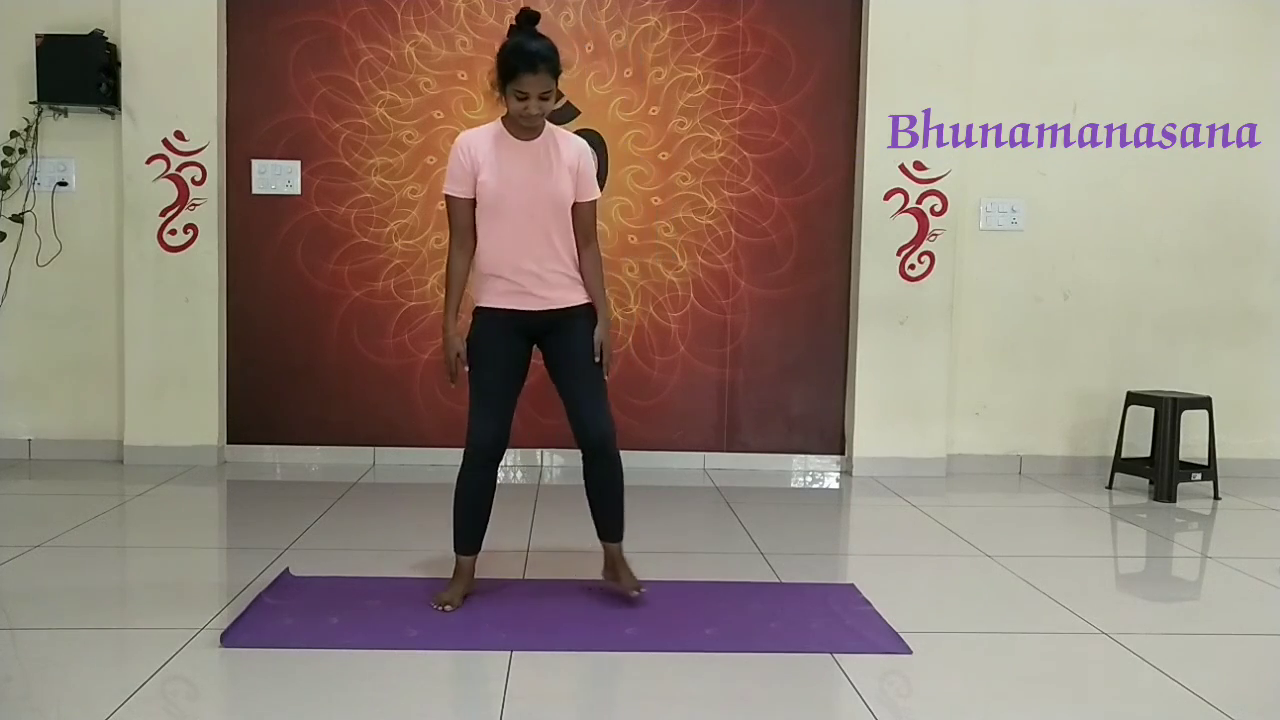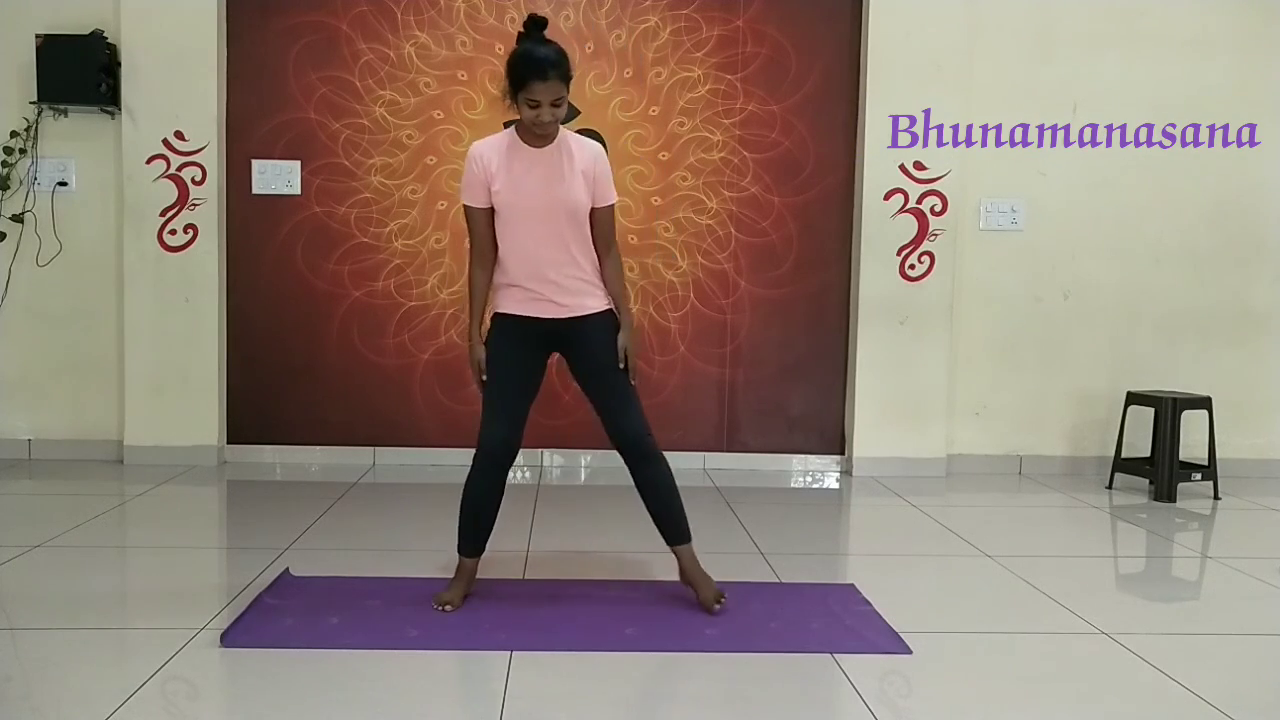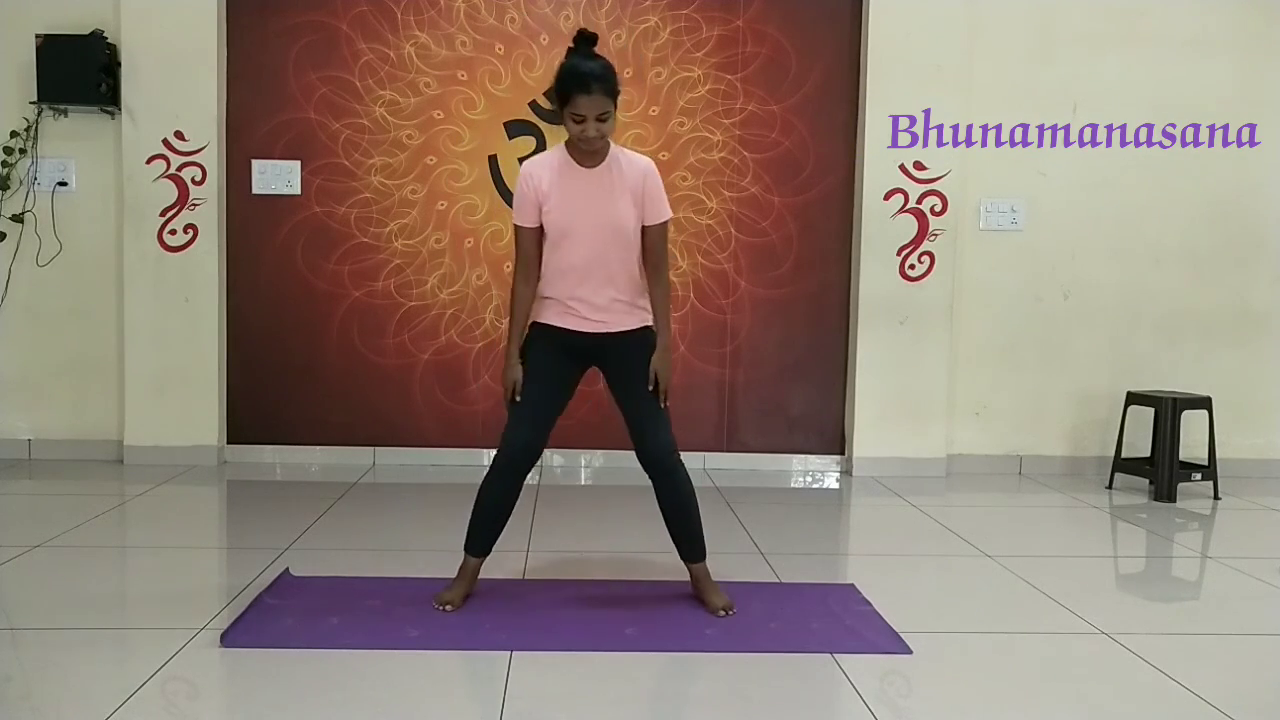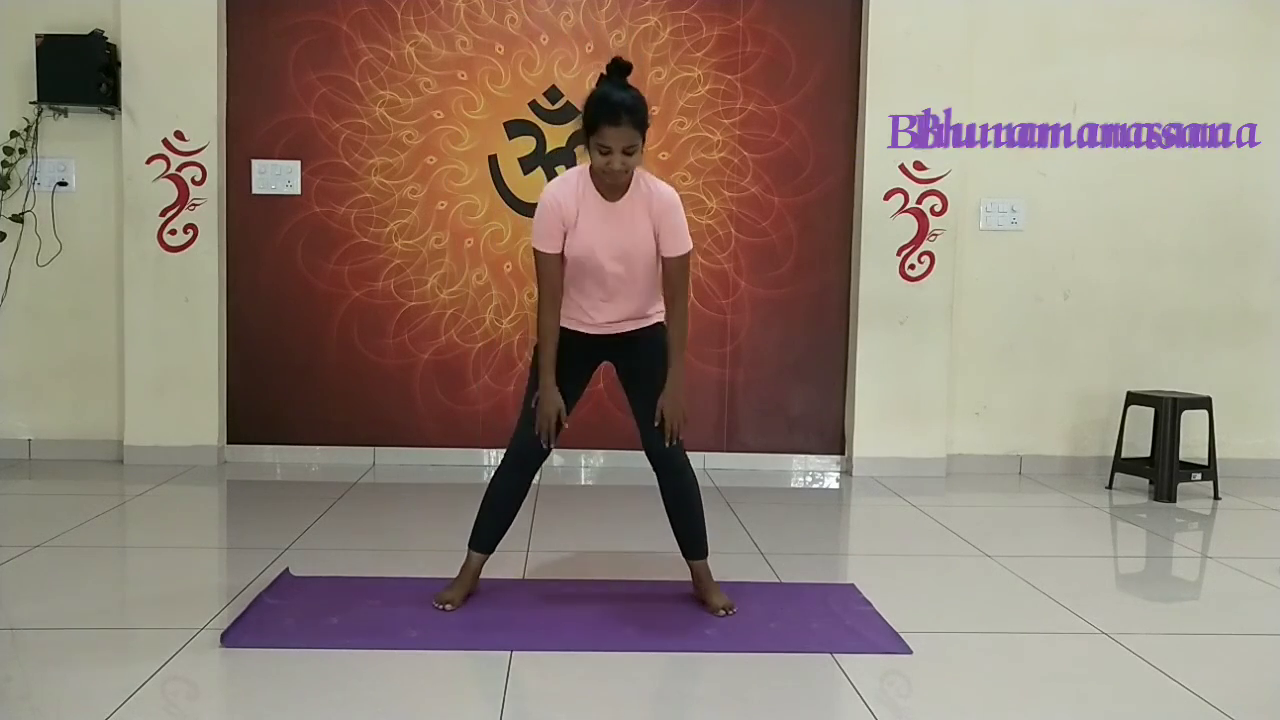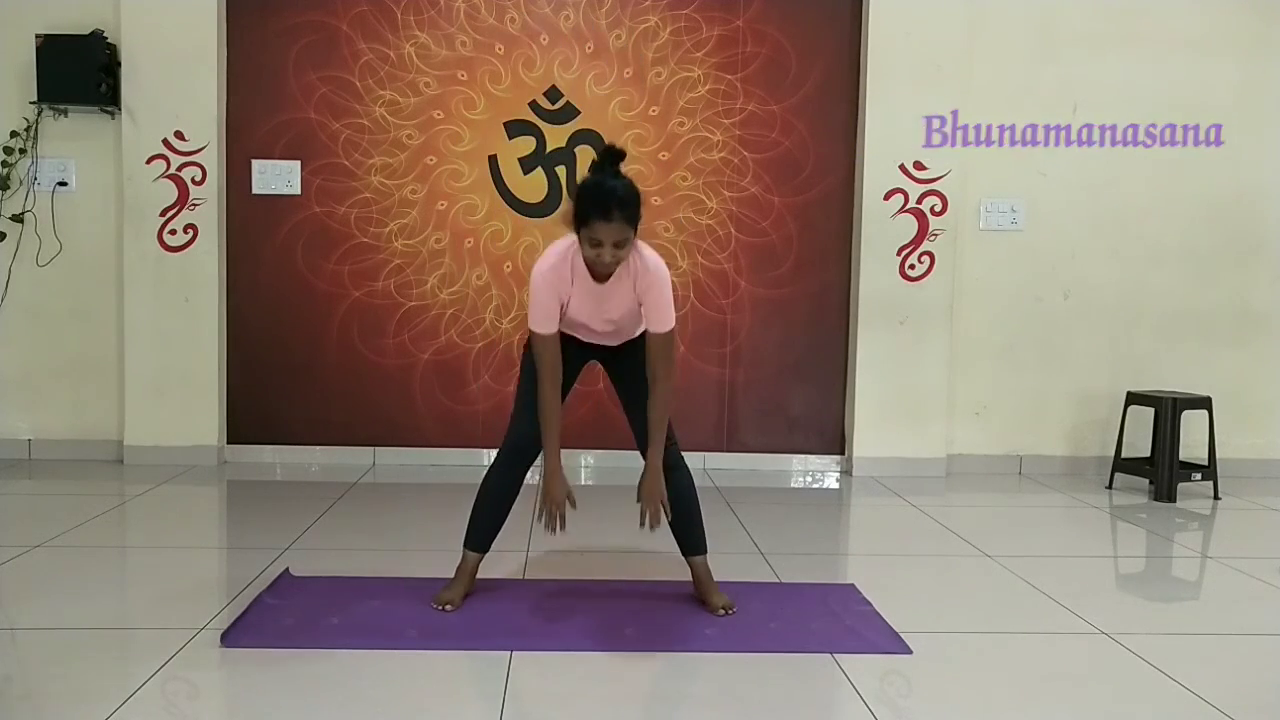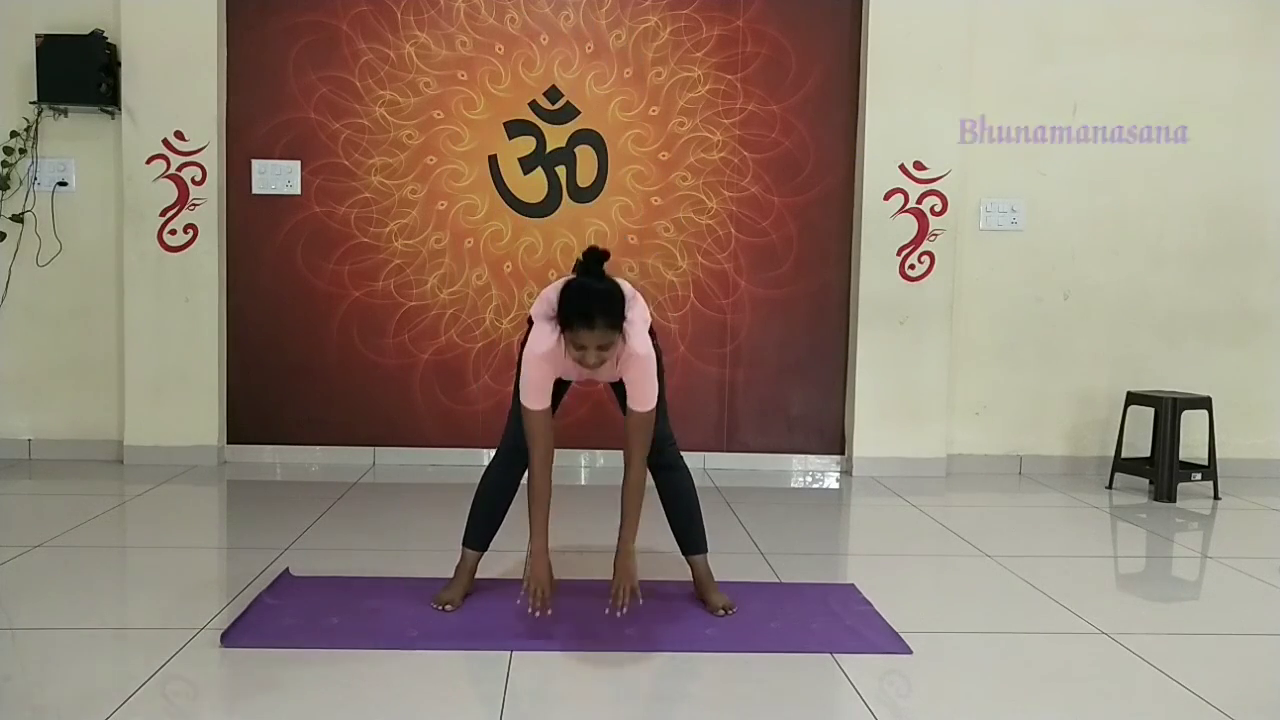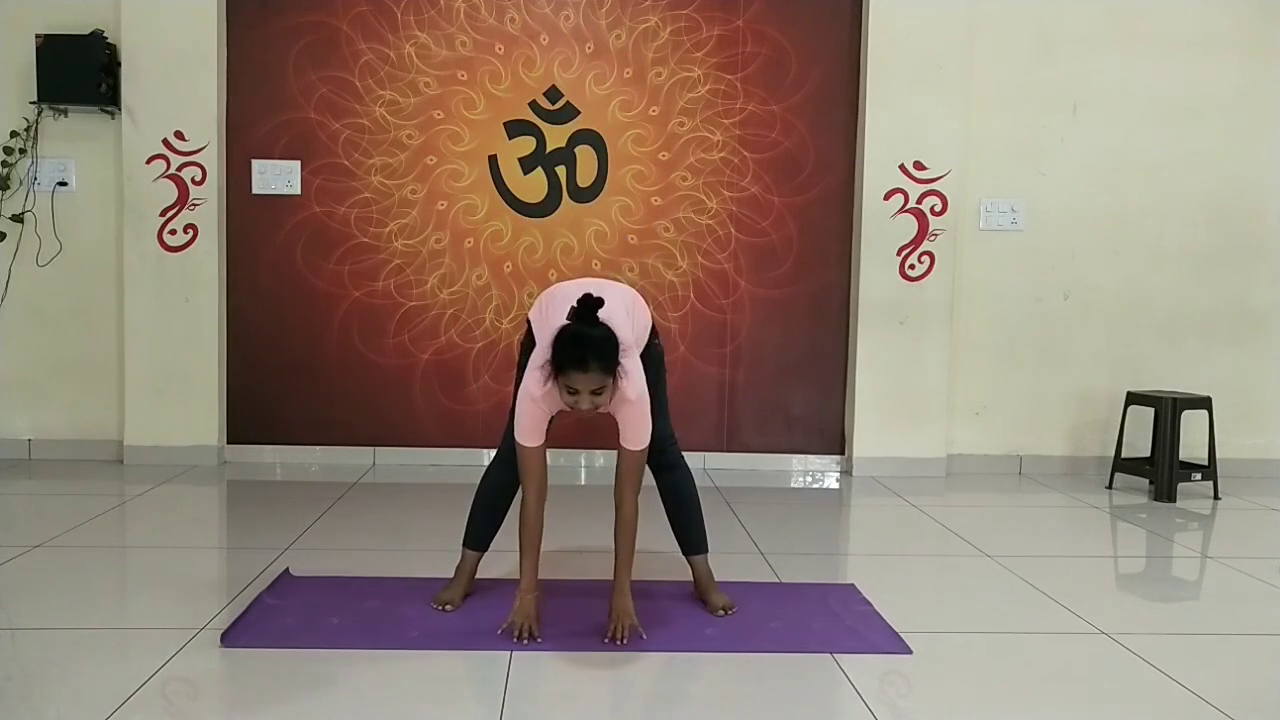
dt=0.2s
person 1, frame 1
left shoulder: (574, 151)
right shoulder: (471, 148)
left elbow: (586, 242)
right elbow: (462, 244)
left wrist: (601, 316)
right wrist: (453, 325)
left hip: (567, 312)
right hip: (497, 315)
left knee: (598, 435)
right knee: (485, 444)
left ankle: (614, 558)
right ankle: (463, 570)
person 1, frame 2
left shoulder: (589, 157)
right shoulder: (485, 158)
left elbow: (606, 247)
right elbow: (482, 254)
left wrist: (625, 322)
right wrist: (475, 333)
left hip: (589, 318)
right hip: (515, 322)
left knee: (635, 439)
right knee: (494, 448)
left ankle: (689, 563)
right ankle: (466, 572)
person 1, frame 3
left shoulder: (640, 174)
right shoulder: (536, 175)
left elbow: (657, 267)
right elbow: (526, 271)
left wrist: (664, 344)
right wrist: (513, 352)
left hip: (630, 335)
right hip: (555, 335)
left knee: (659, 453)
right knee: (516, 452)
left ankle: (701, 577)
right ankle: (467, 573)
person 1, frame 4
left shoulder: (663, 201)
right shoulder: (559, 197)
left elbow: (677, 299)
right elbow: (548, 299)
left wrist: (674, 382)
right wrist: (545, 382)
left hip: (642, 334)
right hip: (572, 332)
left knee: (668, 449)
right knee: (526, 447)
left ankle: (702, 576)
right ankle: (469, 572)
person 1, frame 5
left shoulder: (652, 272)
right shoulder: (551, 269)
left elbow: (662, 380)
right elbow: (547, 382)
left wrist: (653, 471)
right wrist: (552, 469)
left hip: (628, 341)
right hip: (565, 337)
left knee: (665, 449)
right knee: (519, 445)
left ankle: (703, 575)
right ankle: (466, 570)
person 1, frame 6
left shoulder: (638, 347)
right shoulder: (541, 347)
left elbow: (637, 459)
right elbow: (539, 459)
left wrist: (626, 552)
right wrist: (538, 551)
left hip: (625, 337)
left knee: (663, 450)
right knee: (515, 448)
left ankle: (702, 574)
right ankle: (465, 570)
person 1, frame 7
left shoulder: (631, 387)
right shoulder: (537, 385)
left elbow: (627, 497)
right elbow: (533, 495)
left wrist: (622, 593)
right wrist: (527, 591)
left hip: (635, 322)
right hip: (549, 315)
left knee: (663, 452)
right knee: (512, 455)
left ankle: (703, 576)
right ankle: (465, 572)
